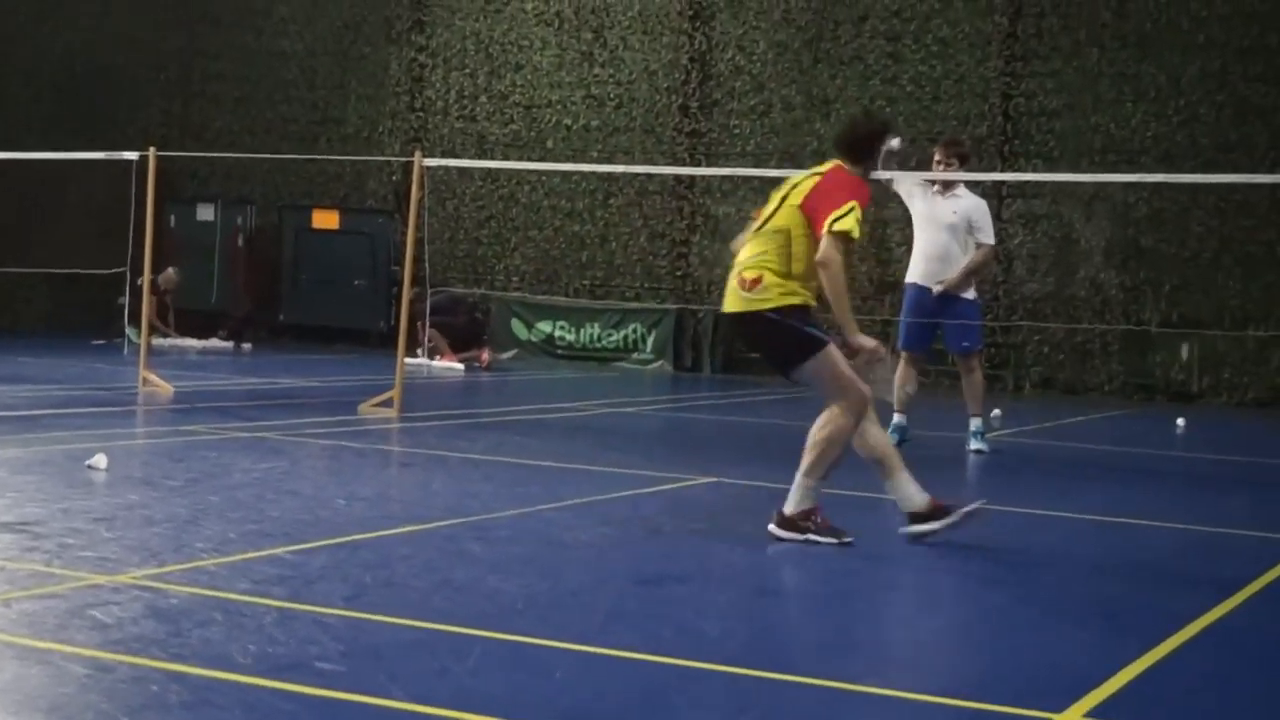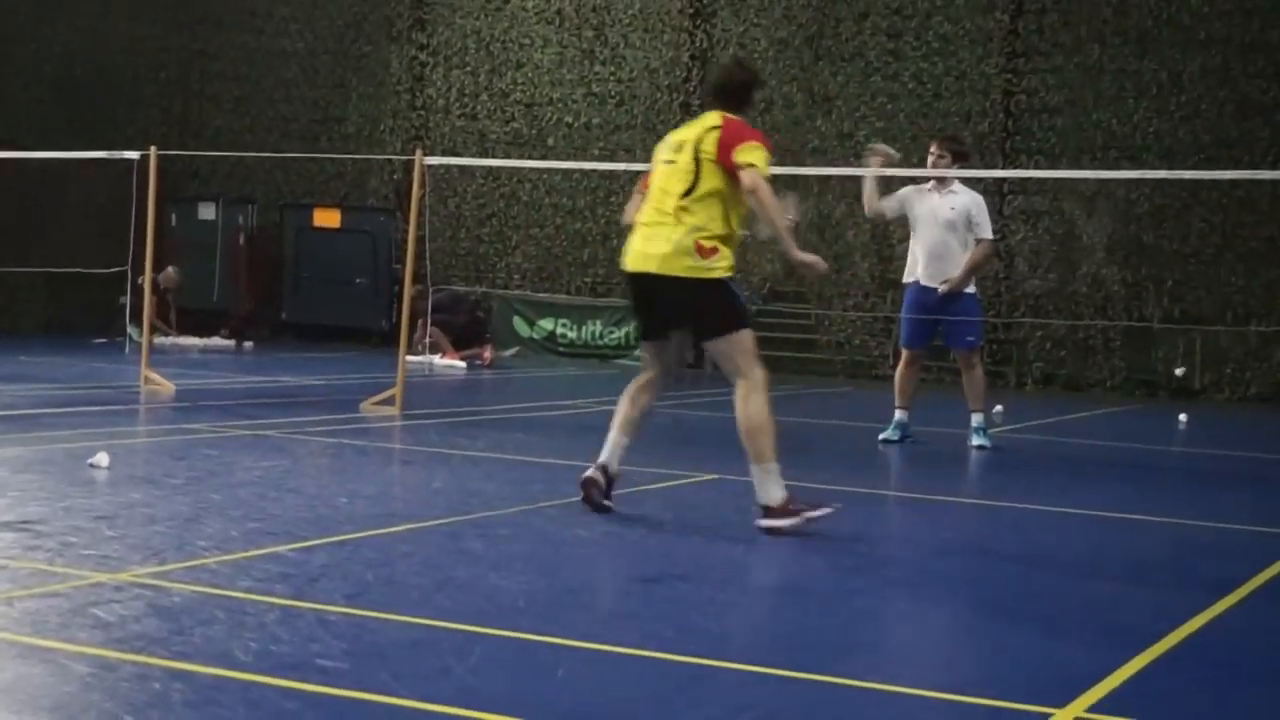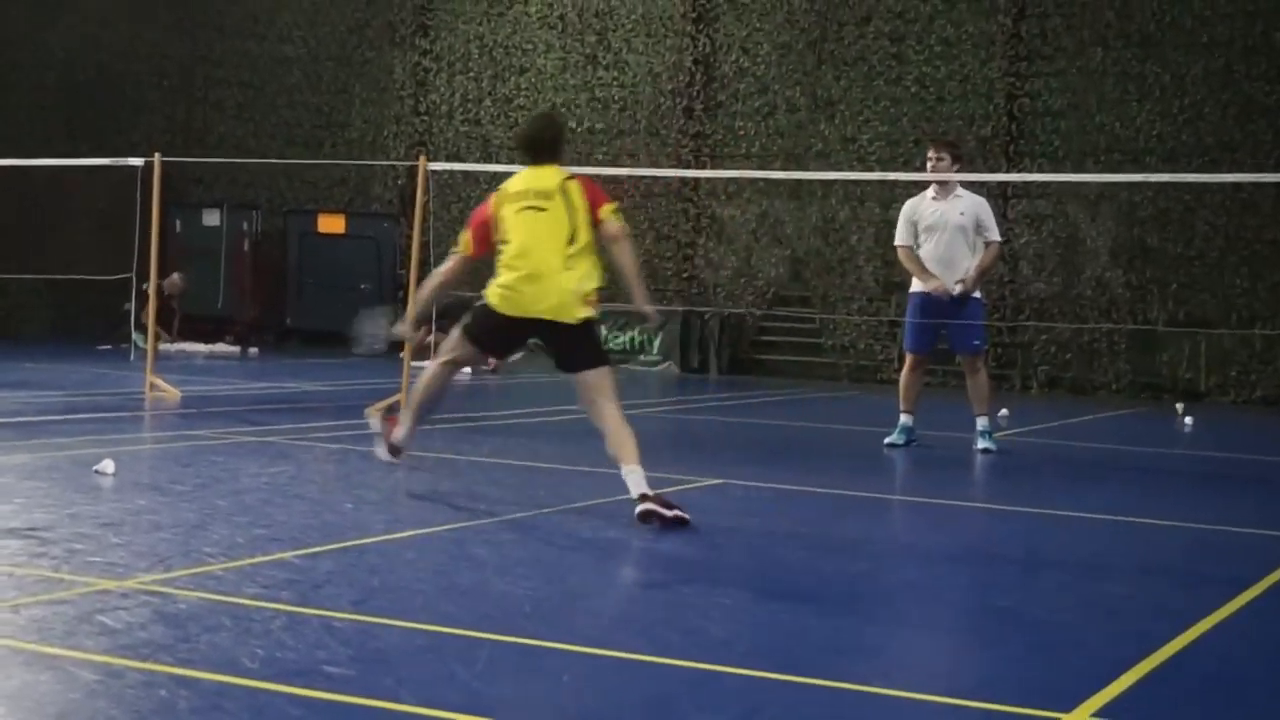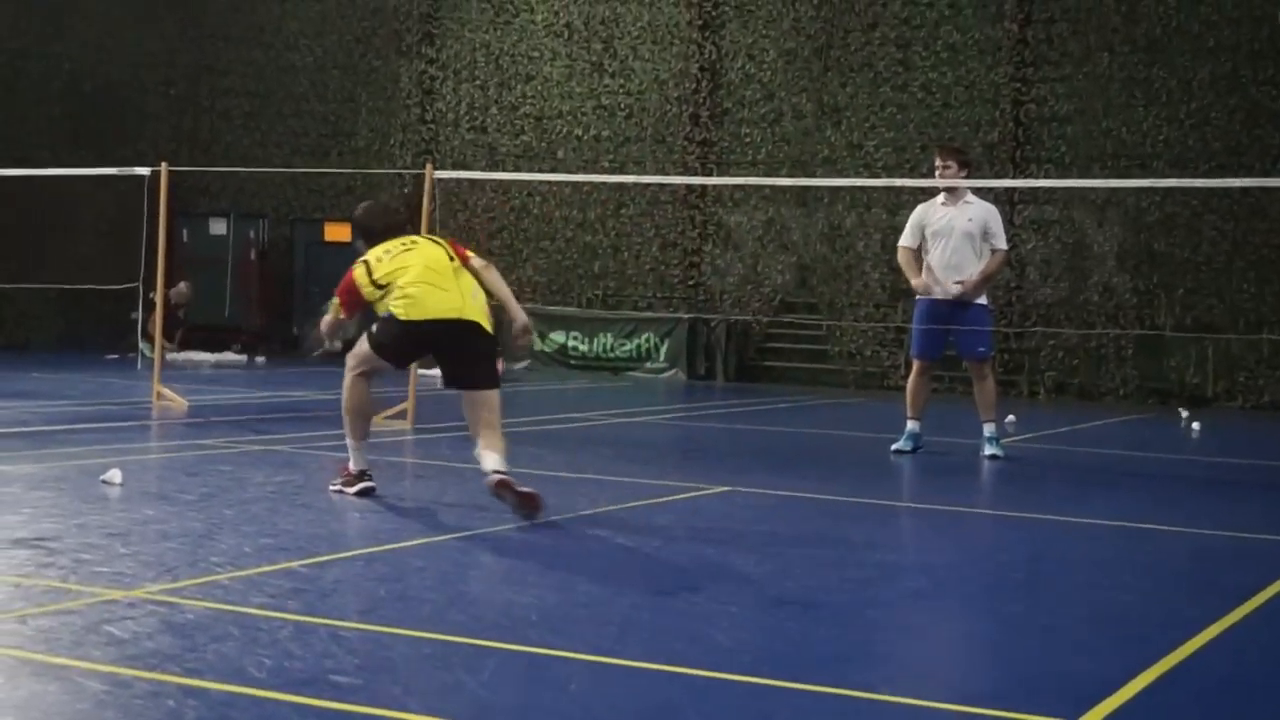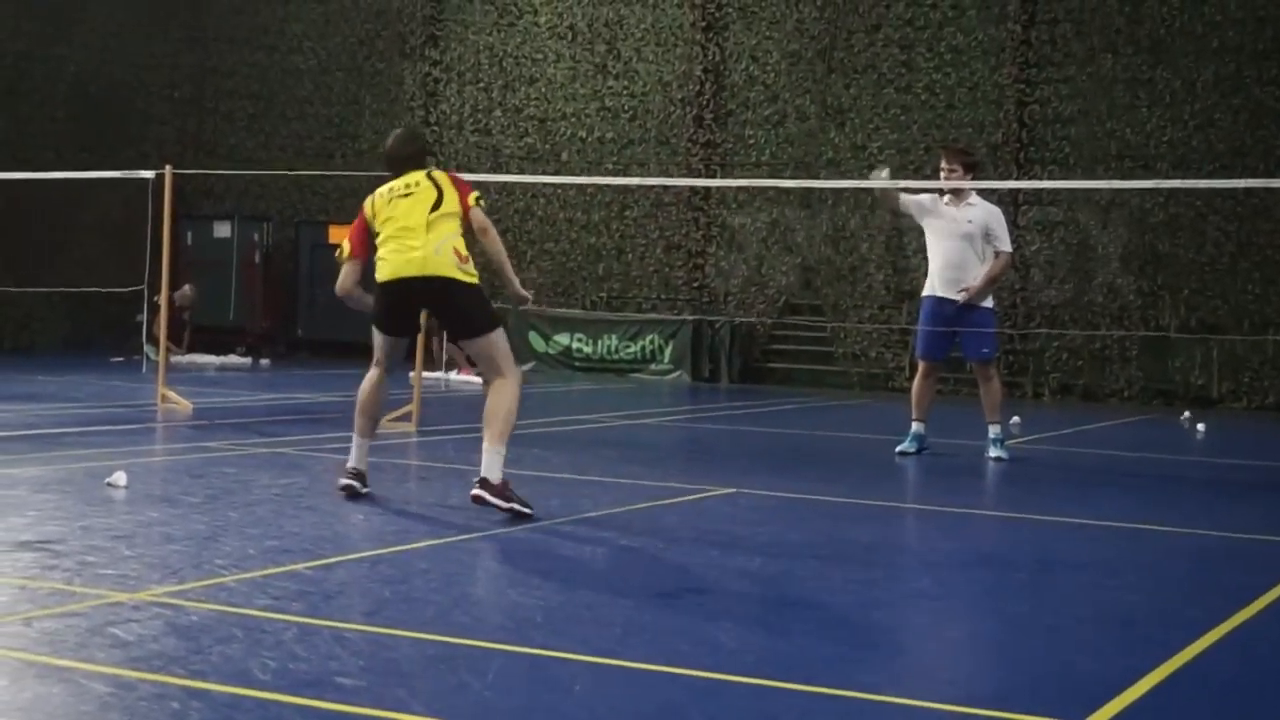
dt=0.3s
person 1, frame 1
left shoulder: (815, 181)
right shoulder: (844, 189)
left elbow: (741, 243)
right elbow: (829, 258)
right wrist: (852, 334)
left hip: (773, 301)
right hip: (764, 304)
left knee: (855, 400)
right knee: (853, 401)
left ankle: (918, 505)
right ankle: (793, 513)
person 1, frame 2
left shoulder: (674, 138)
right shoulder: (740, 133)
left elbow: (633, 213)
right elbow: (757, 186)
right wrist: (794, 251)
left hip: (642, 265)
right hip: (697, 269)
left knee: (655, 373)
right knee: (750, 379)
left ankle: (602, 469)
right ankle: (774, 502)
person 1, frame 3
left shoulder: (497, 199)
right shoulder: (584, 189)
left elbow: (450, 270)
right elbow: (616, 235)
left wrist: (411, 319)
right wrist: (640, 298)
left hip: (510, 301)
right hip: (569, 309)
left knee: (445, 359)
right knee: (608, 412)
left ankle: (397, 439)
right ankle: (643, 494)
person 1, frame 4
left shoulder: (361, 266)
right shoulder: (439, 244)
left elbow: (329, 328)
right elbow: (484, 267)
left wrist: (326, 328)
right wrist: (516, 311)
left hip: (412, 314)
right hip: (469, 322)
left knee: (356, 368)
right knee: (487, 431)
left ankle: (357, 471)
right ankle: (497, 474)
person 1, frame 5
left shoulder: (372, 201)
right shoulder: (447, 181)
left elbow: (345, 288)
right elbow: (483, 227)
left wrist: (376, 307)
right wrist: (513, 283)
left hip: (395, 277)
right hip: (448, 275)
left knee: (380, 366)
right knee: (505, 376)
left ankle: (355, 469)
right ankle: (490, 479)
person 2, frame 1
left shoulder: (975, 204)
right shoulder: (919, 192)
left elbow: (987, 250)
right elbow: (888, 174)
left wrist: (959, 278)
right wrist: (885, 151)
left hip: (959, 296)
right hip: (919, 291)
left knee: (968, 362)
right knee: (909, 358)
left ankle: (976, 430)
right ankle: (899, 424)
person 2, frame 2
left shoulder: (972, 200)
right shoulder: (913, 194)
left elbow: (986, 244)
right elbow: (872, 209)
left wrist: (962, 276)
right wrist: (873, 170)
left hip: (959, 293)
right hip: (919, 289)
left knee: (969, 358)
right knee: (910, 355)
left ankle: (977, 426)
right ankle: (900, 421)
person 2, frame 3
left shoulder: (976, 204)
right shoulder: (913, 206)
left elbow: (993, 245)
right elbow: (903, 249)
left wrist: (975, 276)
right wrist: (928, 280)
left hip: (965, 297)
right hip: (926, 296)
left knee: (974, 362)
right knee: (914, 360)
left ankle: (983, 429)
right ankle: (905, 425)
person 2, frame 4
left shoulder: (986, 211)
right shoulder: (924, 211)
left elbow: (1000, 253)
right elbow: (906, 250)
left wrist: (976, 281)
right wrist: (914, 277)
left hip: (972, 303)
right hip: (931, 300)
left knee: (981, 368)
right knee: (920, 366)
left ankle: (990, 436)
right ankle: (912, 432)
person 2, frame 5
left shoulder: (989, 212)
right shoulder: (929, 204)
left elbow: (1004, 256)
right elbow: (894, 200)
left wrist: (981, 286)
right wrist: (882, 183)
left hip: (976, 306)
right hip: (936, 301)
left knee: (986, 370)
right knee: (926, 367)
left ankle: (995, 437)
right ankle: (917, 433)
